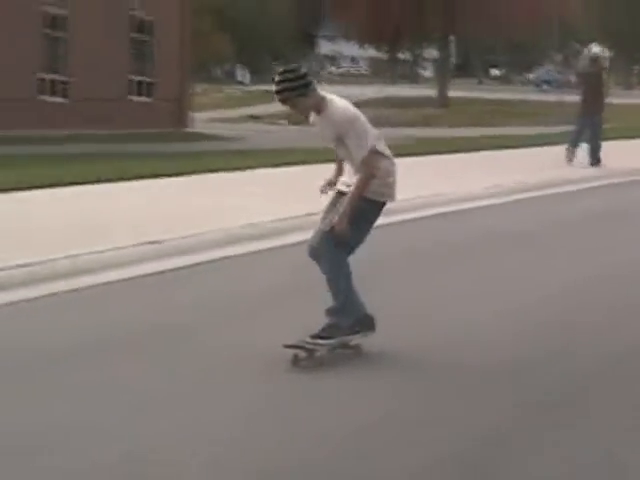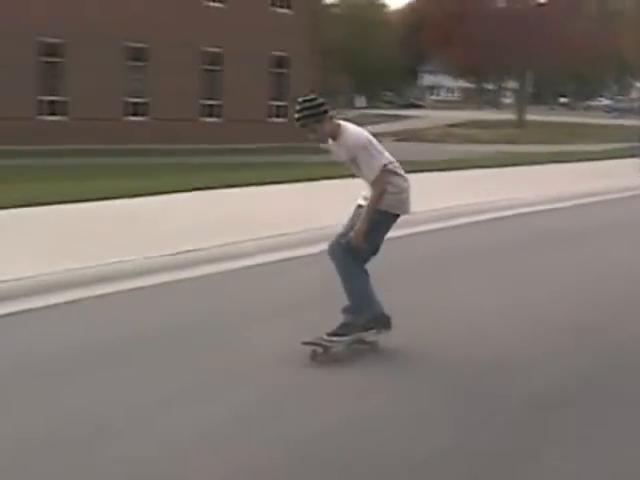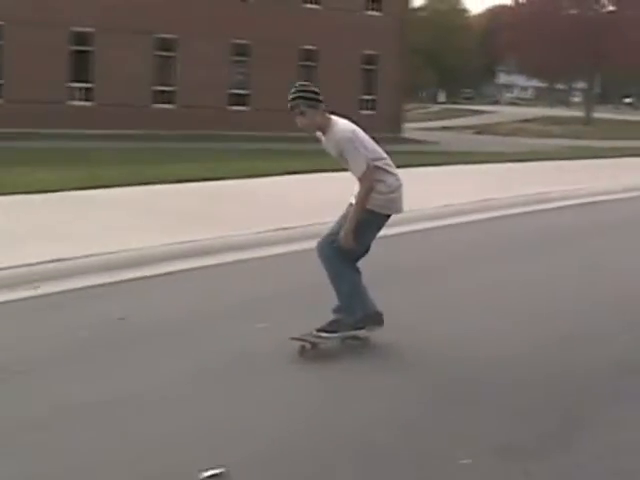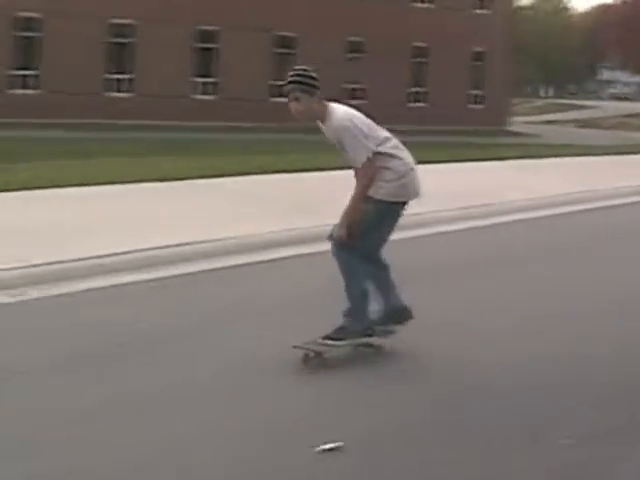
dt=0.3s
person 1, frame 1
left shoulder: (343, 116)
right shoulder: (316, 112)
left elbow: (369, 169)
left wrist: (345, 214)
right wrist: (337, 173)
left hip: (375, 182)
right hip: (353, 179)
left knee: (330, 245)
right knee: (320, 248)
left ankle: (345, 319)
right ankle: (356, 317)
person 1, frame 2
left shoulder: (355, 141)
right shoulder: (335, 138)
left elbow: (381, 187)
left wrist: (361, 229)
left hip: (390, 196)
right hip: (376, 194)
left knee: (344, 251)
right knee: (343, 253)
left ankle: (359, 317)
right ankle: (374, 315)
person 1, frame 3
left shoulder: (343, 135)
right shoulder: (324, 133)
left elbow: (366, 184)
left wrist: (349, 229)
left hip: (381, 194)
right hip: (372, 193)
left knee: (331, 249)
right knee: (340, 252)
left ankle: (349, 316)
right ankle: (367, 313)
person 1, frame 4
left shoulder: (341, 122)
right shoulder: (326, 119)
left elbow: (368, 173)
left wrist: (345, 220)
right wrist: (352, 214)
left hip: (394, 180)
right hip: (389, 179)
left knee: (346, 245)
right knee: (363, 249)
left ankle: (358, 322)
right ankle: (395, 308)
